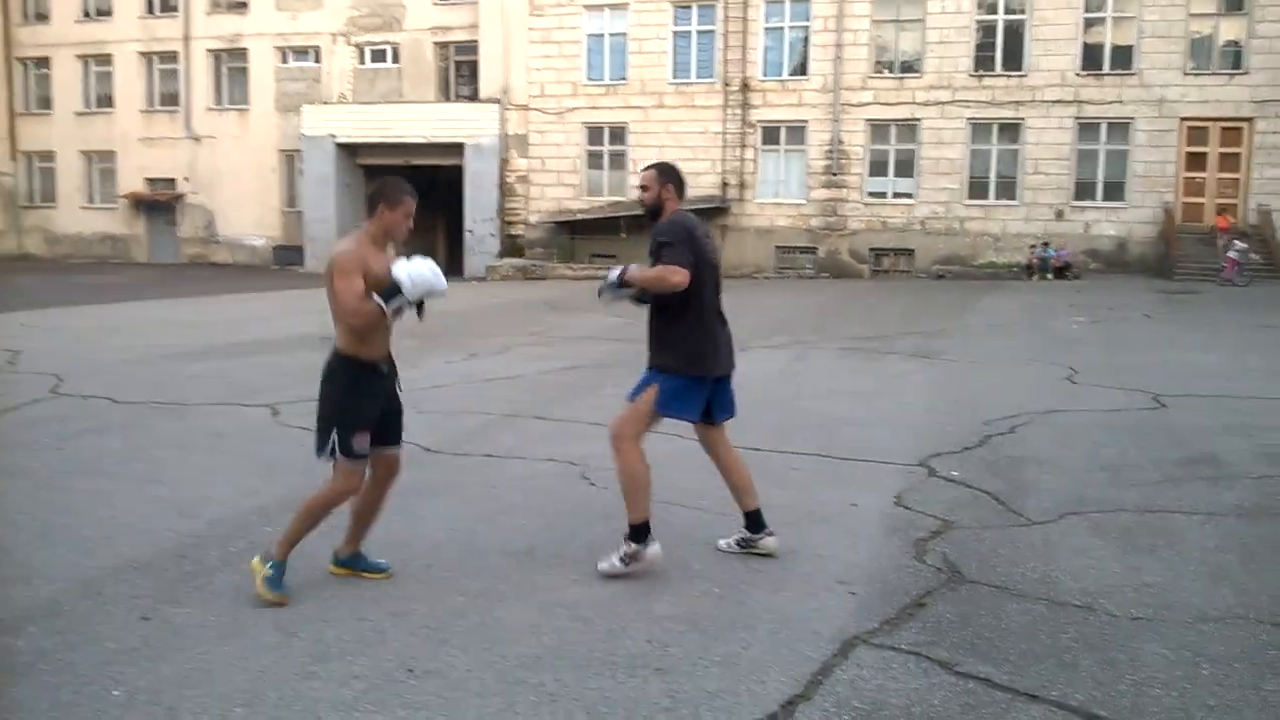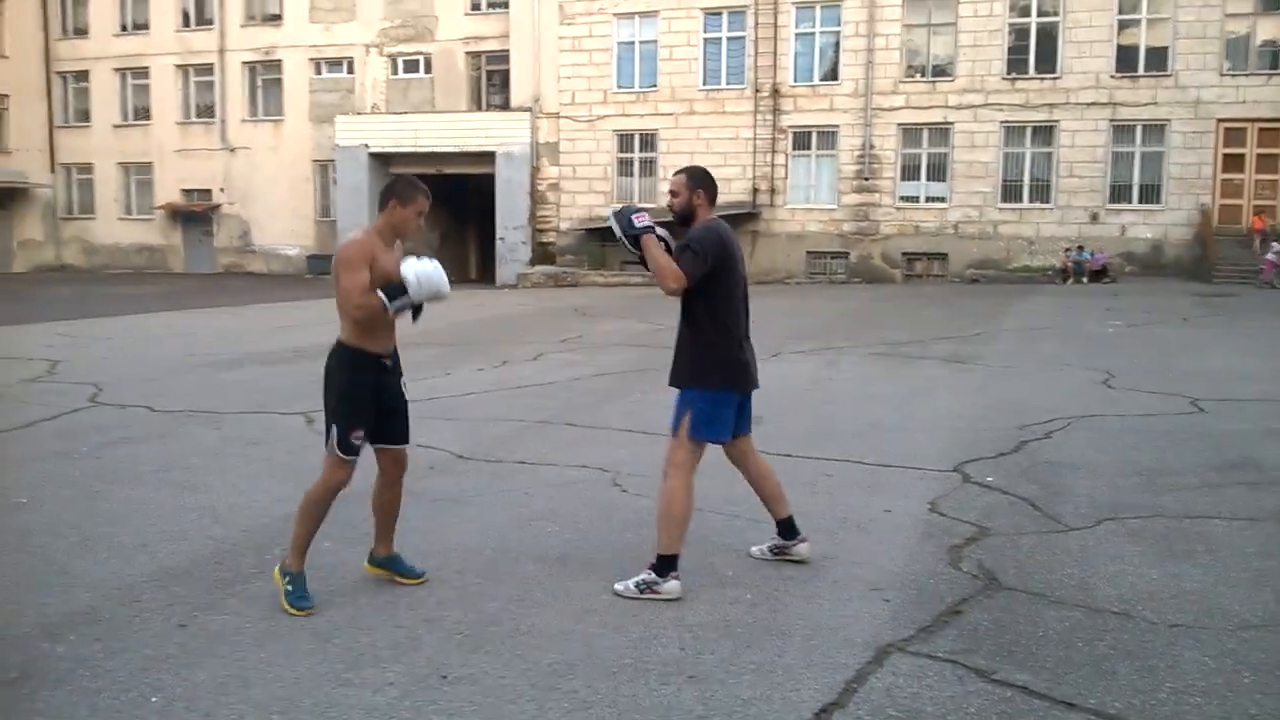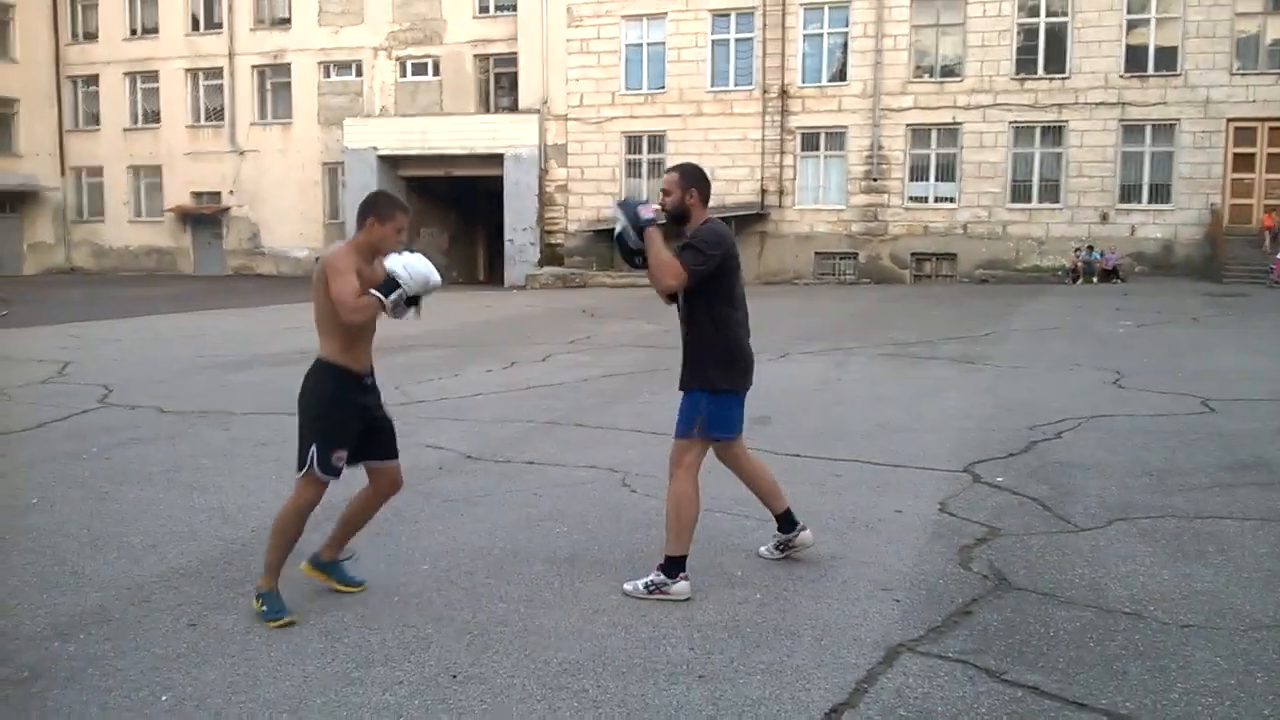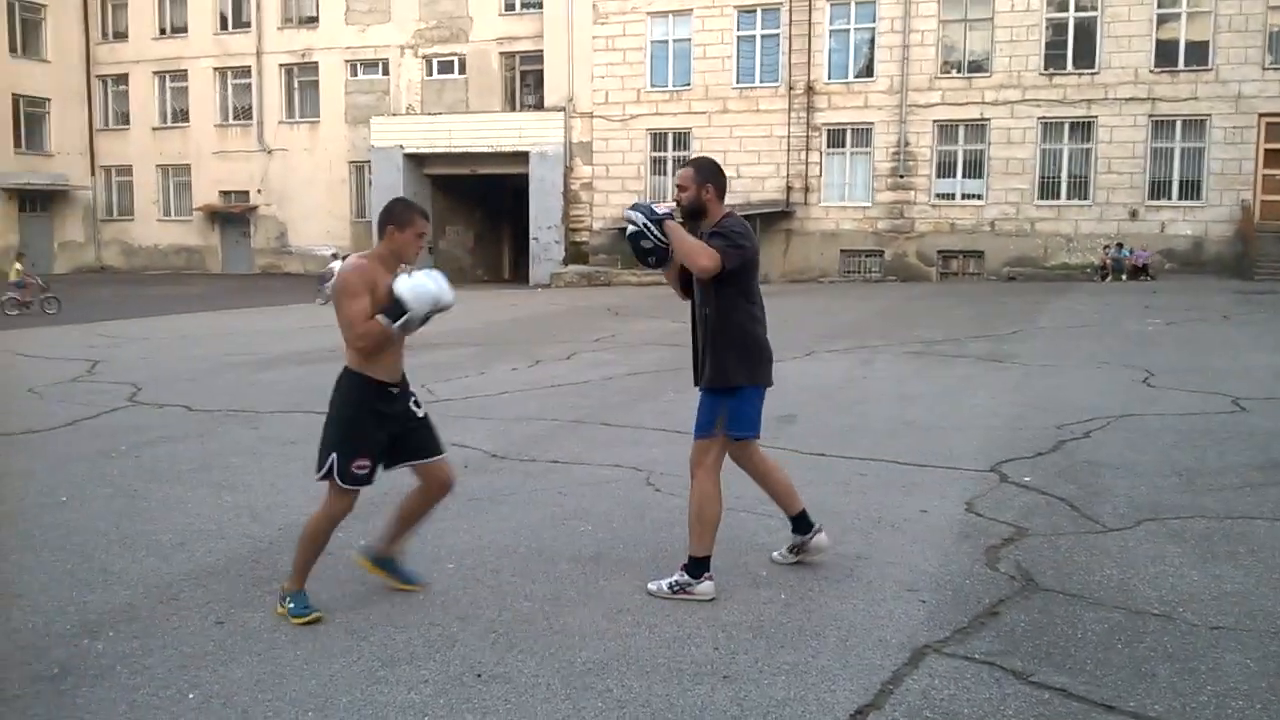
dt=0.2s
person 1, frame 1
left shoulder: (386, 252)
right shoulder: (348, 255)
right elbow: (355, 316)
left wrist: (409, 292)
right wrist: (397, 293)
left hip: (383, 371)
right hip: (350, 375)
left knee: (387, 466)
right knee: (346, 484)
left ankle: (348, 554)
right ankle: (274, 559)
person 1, frame 2
left shoulder: (395, 249)
right shoulder: (356, 247)
right elbow: (357, 309)
left wrist: (415, 291)
right wrist: (403, 290)
left hip: (387, 366)
right hip: (353, 367)
left knee: (394, 464)
right knee: (338, 474)
left ankle: (384, 553)
right ankle: (292, 568)
person 1, frame 3
left shoulder: (373, 264)
right shoulder: (338, 259)
left elbow: (372, 315)
right elbow: (354, 315)
left wrist: (402, 289)
right wrist: (394, 288)
left hip: (363, 385)
right hip: (332, 387)
left knee: (388, 481)
right knee: (309, 491)
left ankle: (325, 557)
right ankle: (266, 588)
person 1, frame 4
left shoulder: (400, 273)
right shoulder: (355, 273)
right elbow: (362, 338)
left wrist: (418, 307)
right wrist: (405, 307)
left hip: (395, 392)
right hip: (359, 396)
left knee: (439, 481)
right knee: (338, 502)
left ankle: (383, 552)
right ankle: (293, 588)
person 2, frame 1
left shoulder: (673, 227)
right shoulder: (692, 228)
left elbow: (676, 279)
left wrist: (627, 276)
right wrist: (643, 284)
left hip: (681, 357)
right hip: (712, 353)
left knee: (624, 433)
right knee: (715, 440)
left ankle: (638, 542)
right ankle: (758, 531)
person 2, frame 2
left shoulder: (709, 236)
right shoulder: (714, 237)
left elbow: (673, 283)
right elbow: (685, 288)
left wrist: (645, 234)
right wrist: (660, 251)
left hip: (711, 371)
right hip: (730, 366)
left knee: (678, 464)
right knee: (742, 450)
left ankle: (663, 573)
right ankle: (790, 537)
person 2, frame 3
left shoulder: (712, 237)
right shoulder: (694, 238)
left elbow: (672, 278)
right elbow: (670, 293)
left wrist: (649, 228)
right wrist: (645, 250)
left hip: (716, 369)
right hip: (713, 366)
left knee: (683, 463)
right knee: (730, 451)
left ankle: (672, 574)
right ankle: (791, 529)
person 2, frame 4
left shoulder: (734, 231)
right shoulder: (704, 235)
left elbow: (704, 265)
right elbow: (686, 289)
left wrist: (669, 224)
left hip: (736, 367)
right hip: (724, 363)
left knee: (704, 463)
right knee: (745, 452)
left ankle: (696, 575)
right ankle: (806, 532)
